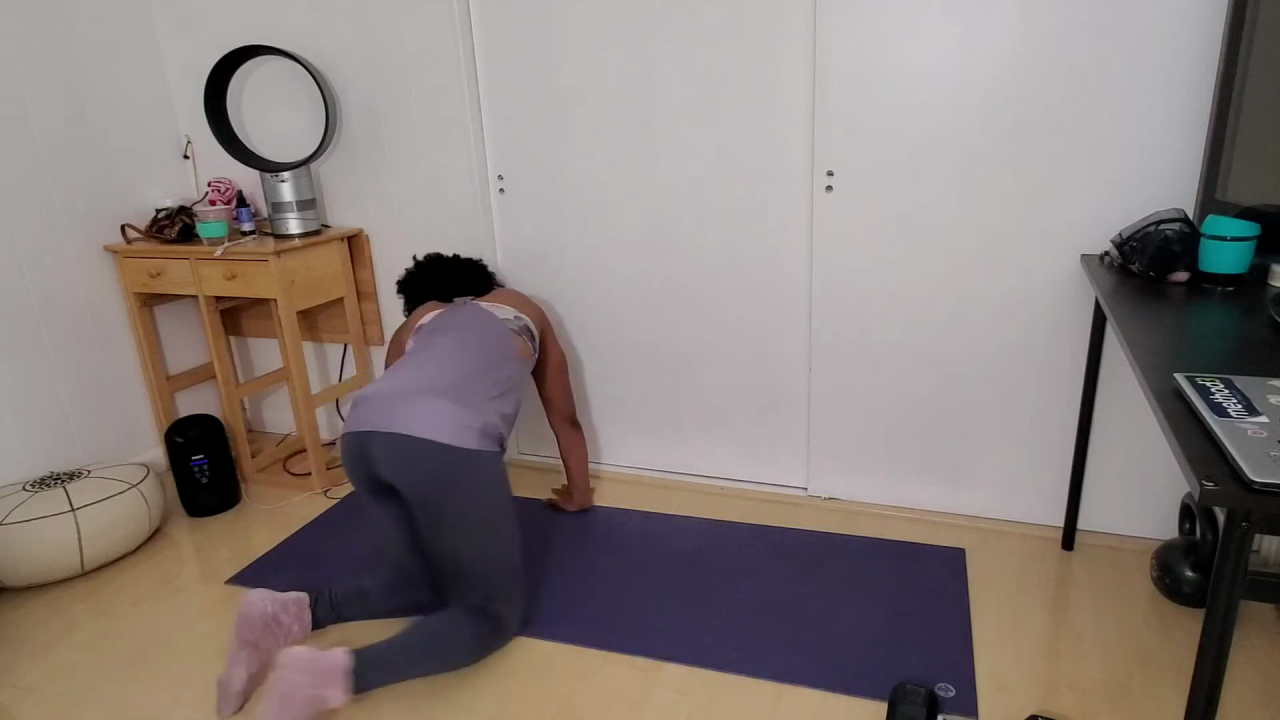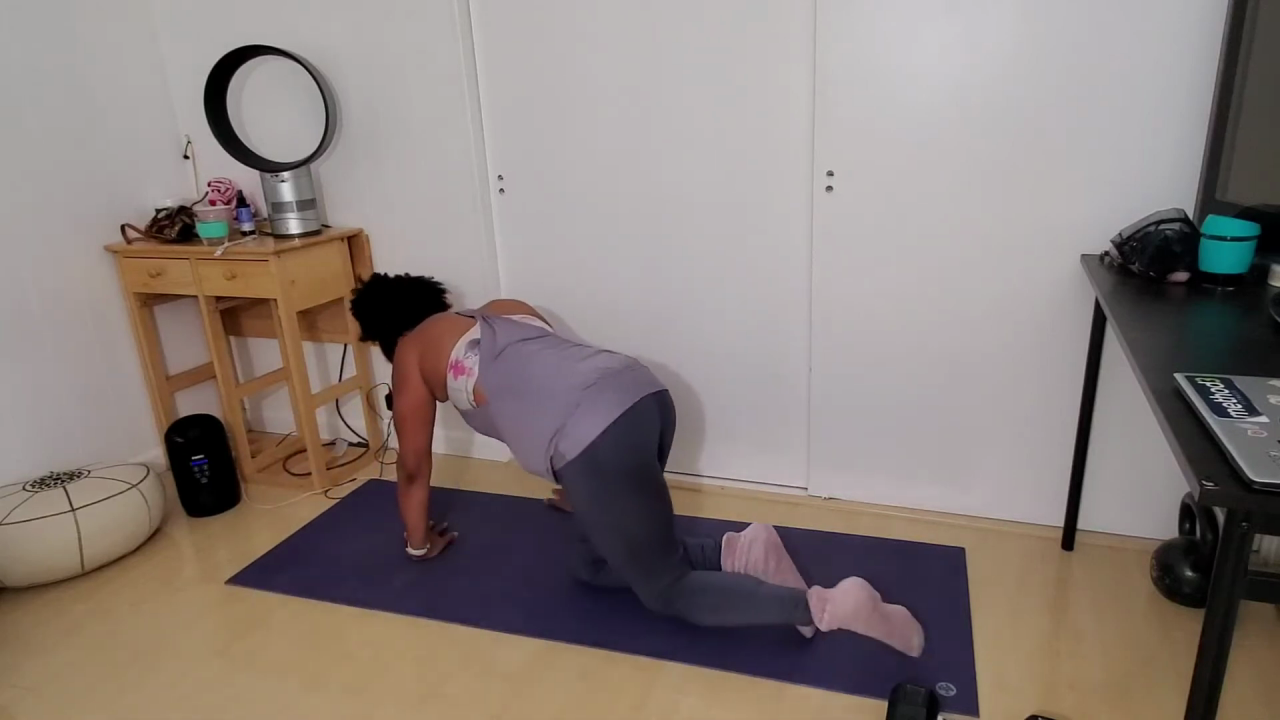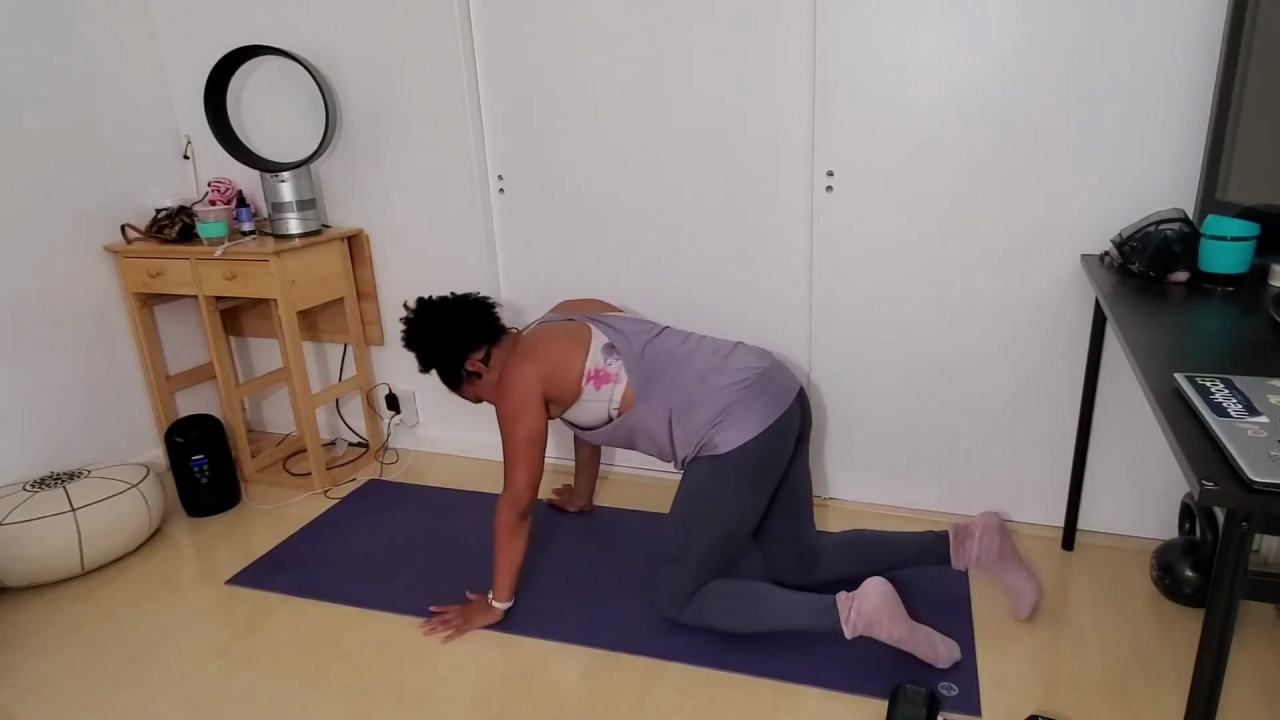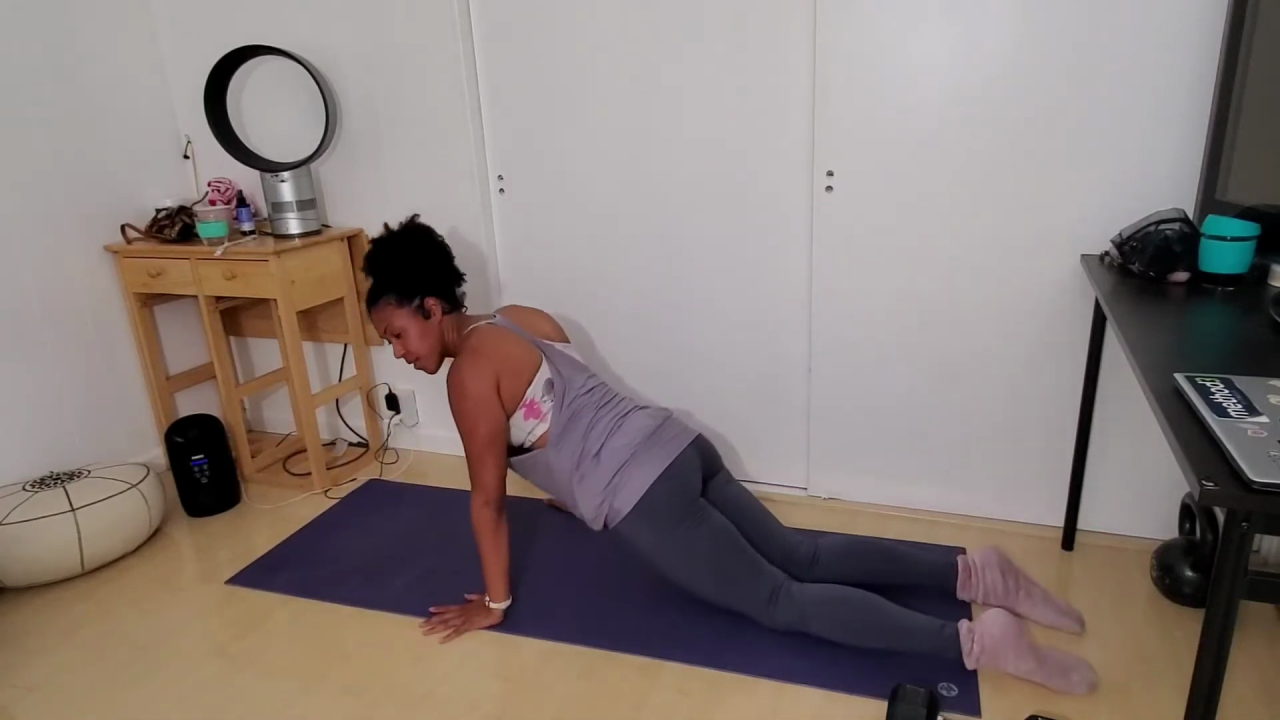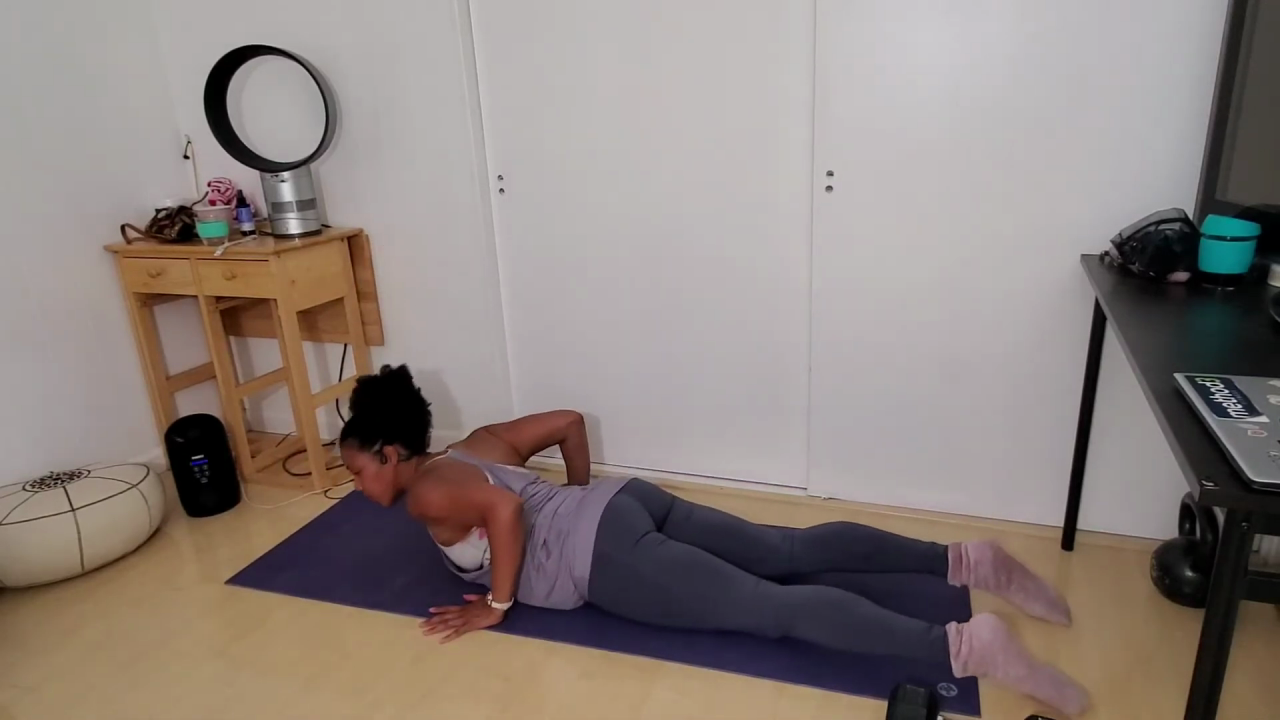
dt=1s
person 1, frame 1
left shoulder: (412, 324)
right shoulder: (523, 309)
right elbow: (565, 417)
left wrist: (415, 524)
right wrist: (579, 492)
left hip: (363, 431)
right hip: (451, 440)
left knee: (442, 580)
right knee: (491, 615)
left ankle: (290, 612)
right ankle: (334, 674)
person 1, frame 2
left shoulder: (412, 352)
right shoulder: (506, 308)
left elbow: (413, 469)
left wrist: (419, 541)
right wrist: (579, 494)
left hip: (598, 436)
right hip: (643, 394)
left knee: (667, 590)
right knee: (597, 565)
left ankle: (828, 605)
right ankle: (738, 551)
person 1, frame 3
left shoulder: (520, 375)
right shoulder: (565, 321)
left elbow: (516, 503)
left wrist: (495, 602)
right wrist: (580, 494)
left hip: (739, 430)
right hip: (774, 393)
left knee: (681, 597)
right knee: (795, 563)
left ankle: (857, 612)
right ankle: (968, 542)
person 1, frame 4
left shoulder: (469, 370)
right shoulder: (521, 317)
left elbow: (488, 498)
left wrist: (494, 602)
right wrist: (580, 484)
left hip: (642, 494)
right hip: (674, 448)
left knee: (781, 602)
right knee: (802, 558)
left ankle: (972, 642)
right ankle: (972, 574)
person 1, frame 5
left shoulder: (427, 494)
right shoulder: (477, 444)
left elbow: (504, 508)
right elbow: (570, 422)
left wrist: (495, 605)
left hip: (608, 558)
right hip: (627, 503)
left knee: (773, 608)
right knee: (792, 553)
left ankle: (962, 644)
right ankle: (964, 560)
